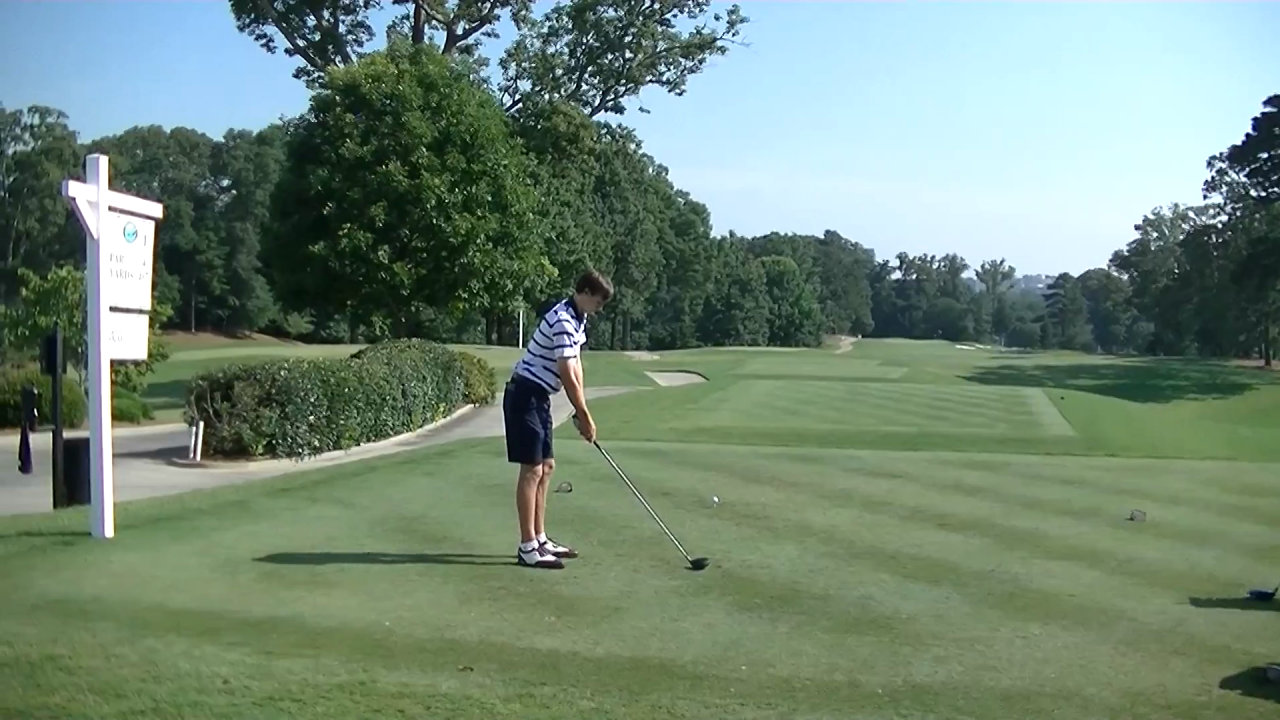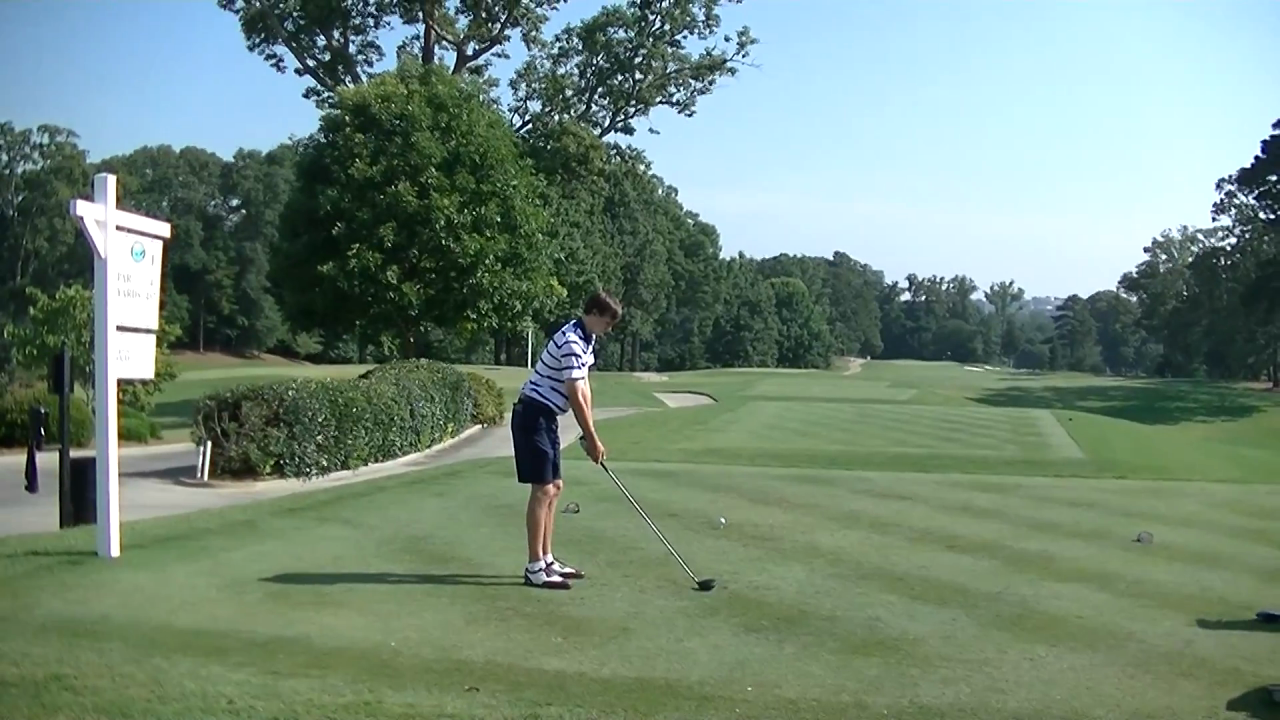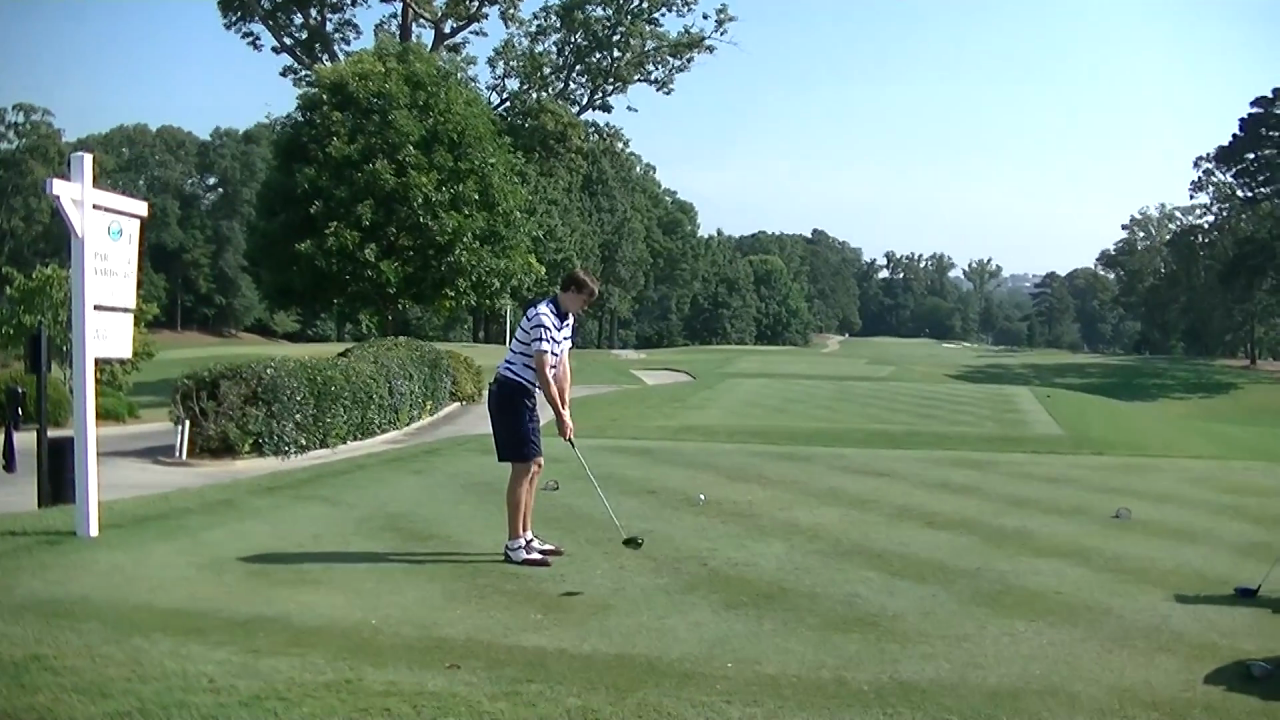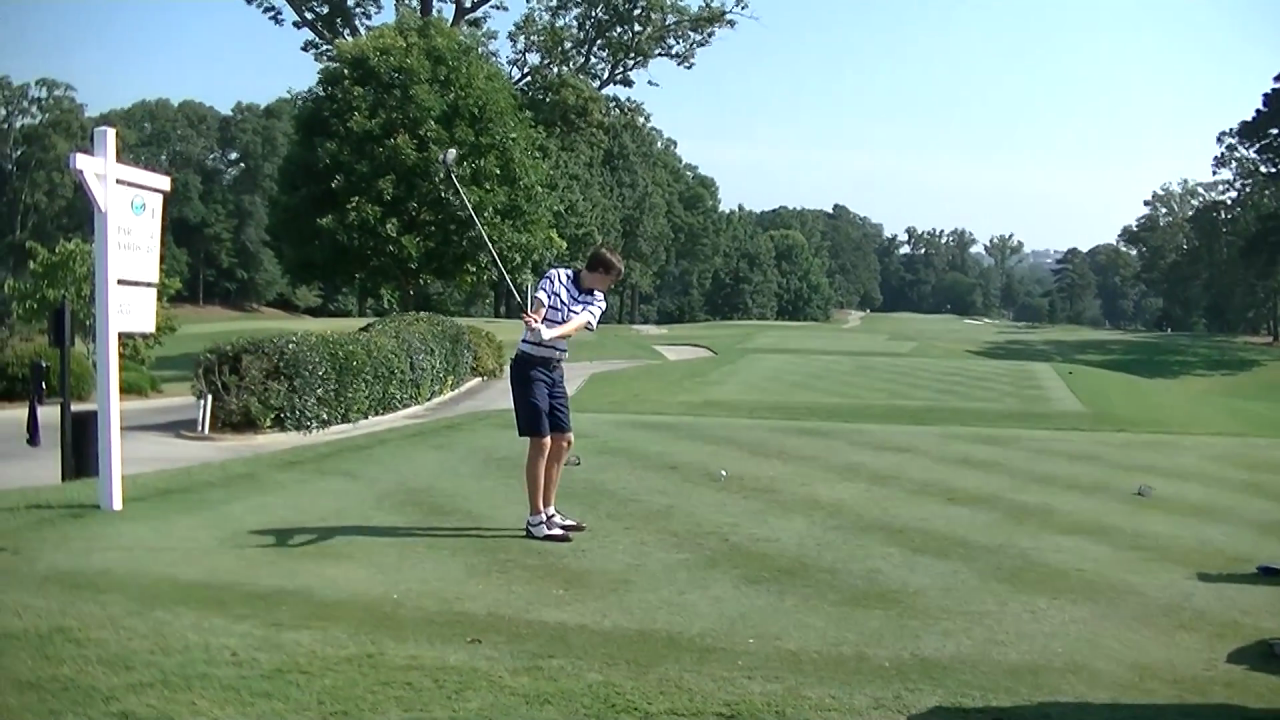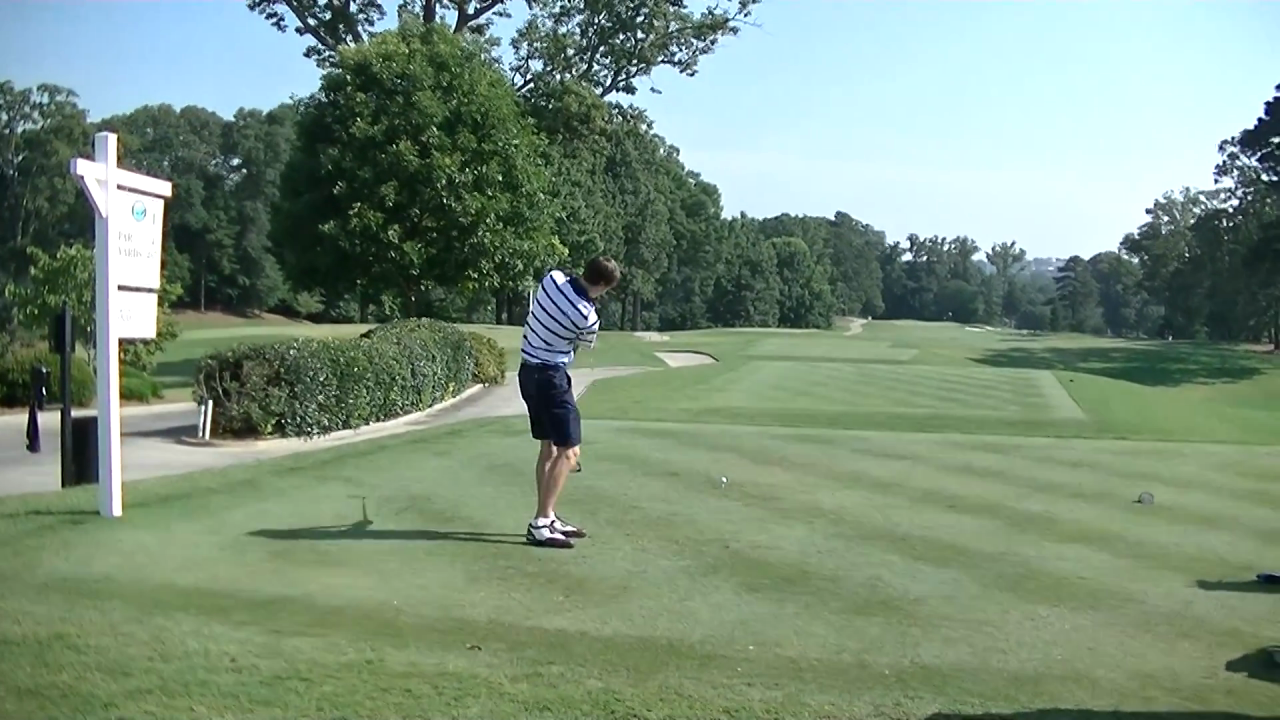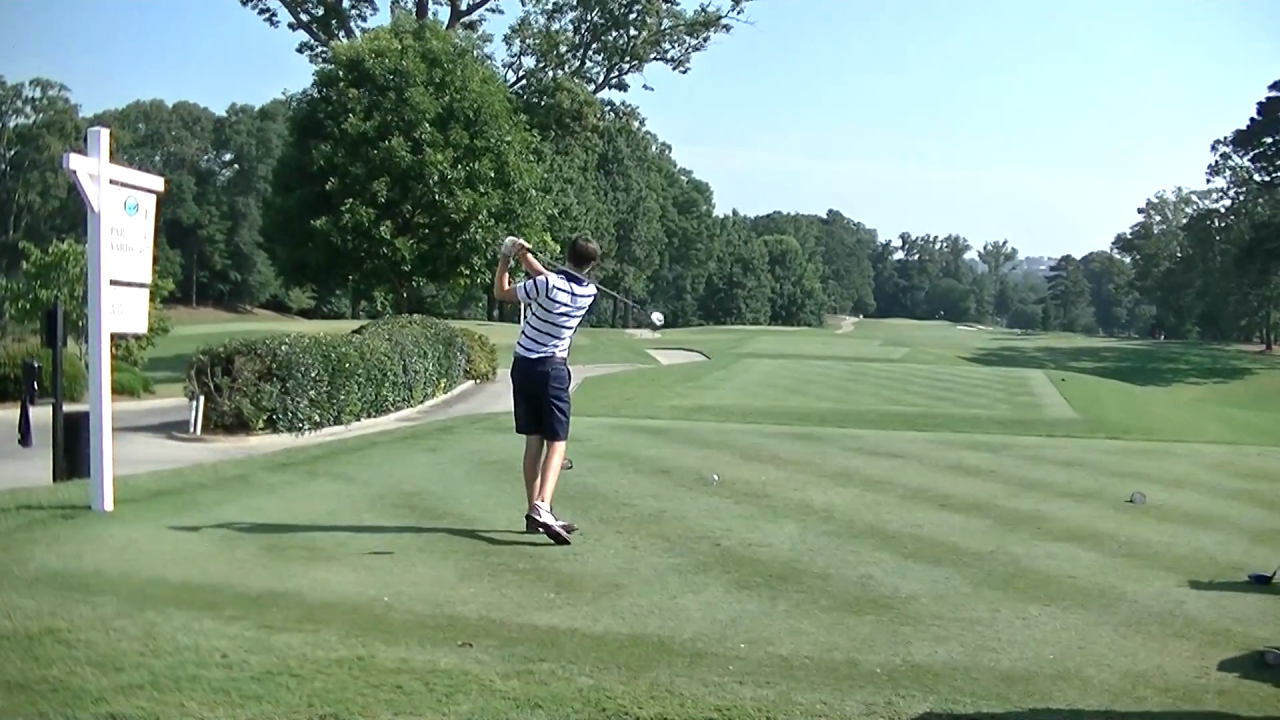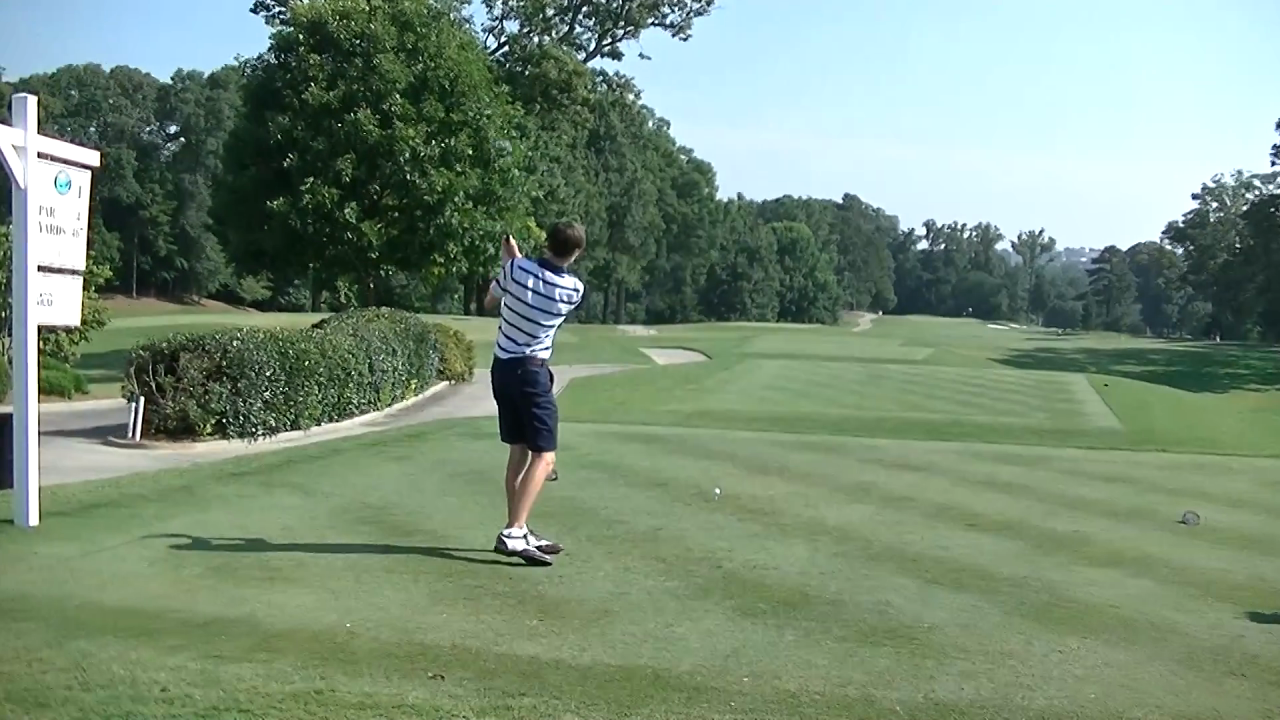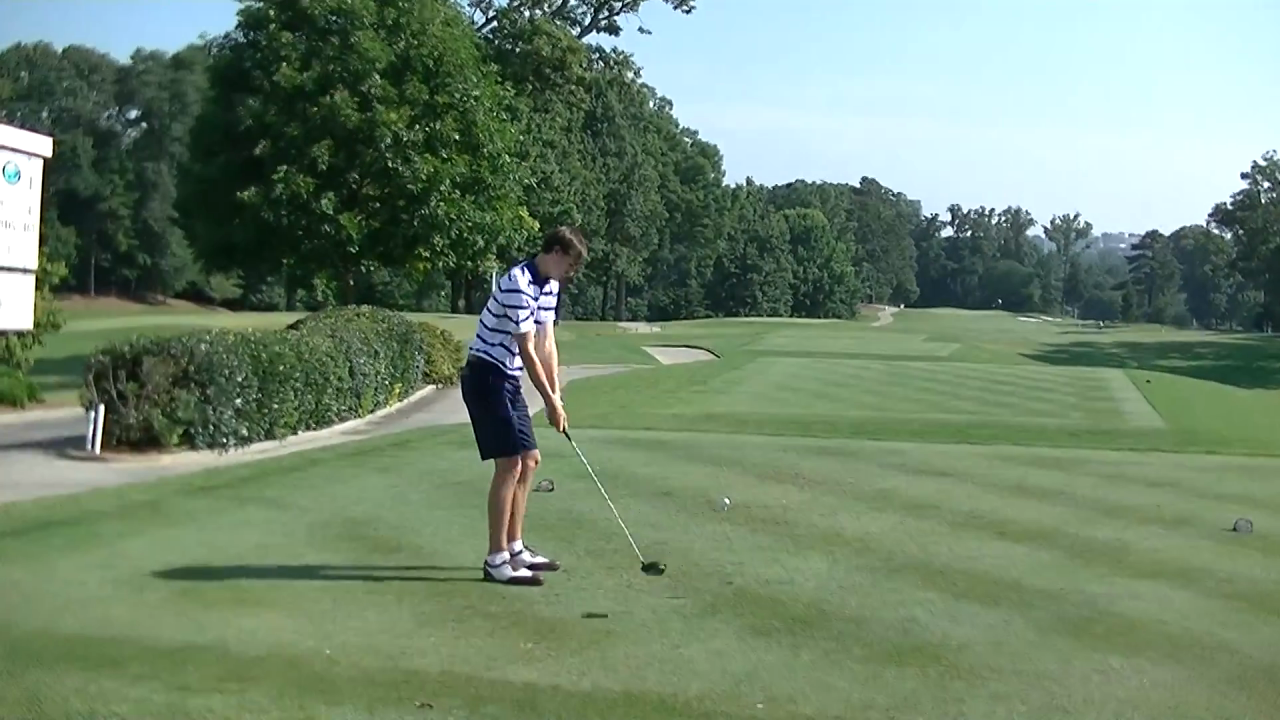
dt=0.5s
person 1, frame 1
left shoulder: (577, 317)
right shoulder: (562, 320)
left elbow: (576, 366)
right elbow: (567, 377)
left wrist: (581, 412)
right wrist: (585, 416)
left hip: (538, 396)
right hip: (525, 395)
left knee: (546, 467)
right knee: (532, 469)
left ankle: (539, 538)
right ankle: (527, 547)
person 1, frame 2
left shoulder: (586, 338)
right shoulder: (571, 342)
left elbow: (585, 387)
right elbow: (575, 398)
left wrist: (589, 434)
right wrist: (593, 439)
left hip: (546, 417)
right hip: (533, 416)
left knee: (554, 487)
right knee: (543, 489)
left ankle: (546, 559)
right ankle: (534, 567)
person 1, frame 3
left shoulder: (566, 319)
right shoulder: (543, 316)
left elbow: (563, 366)
right elbow: (542, 372)
left wrist: (566, 409)
right wrist: (560, 415)
left hip: (525, 395)
right hip: (509, 393)
left knee: (535, 465)
right knee: (522, 467)
left ankle: (526, 536)
right ankle: (515, 545)
person 1, frame 4
left shoulder: (597, 301)
right shoulder: (556, 278)
left elbow: (574, 326)
right elbow: (534, 317)
left wrist: (548, 333)
right wrist: (535, 323)
left hip: (554, 369)
right hip: (529, 366)
left knee: (563, 441)
right knee: (541, 442)
left ankle: (548, 511)
right ankle: (536, 520)
person 1, frame 5
left shoulder: (554, 278)
right shoulder: (587, 317)
left hip: (531, 371)
right hip: (550, 377)
left knee: (550, 446)
right knee: (569, 451)
left ankle: (547, 517)
right ankle: (539, 524)
person 1, frame 6
left shoulder: (546, 285)
right shoulder: (590, 292)
left elbow: (501, 292)
left wrist: (507, 257)
right wrist: (525, 257)
left hip: (522, 366)
right hip: (552, 369)
left knee: (533, 441)
right knee: (556, 443)
left ankle: (535, 511)
right ankle: (541, 507)
person 1, frame 7
left shoulder: (515, 270)
right shoulder: (574, 289)
left elbow: (491, 301)
left hip: (502, 368)
right hip: (531, 372)
left knee: (519, 451)
right knee: (544, 456)
left ankle: (517, 531)
right ankle: (513, 533)
person 1, frame 8
left shoulder: (550, 287)
right shoulder: (517, 283)
left elbow: (546, 339)
right elbow: (525, 350)
left wrist: (556, 392)
right wrist: (551, 401)
left hip: (511, 380)
right hip: (486, 375)
left knee: (528, 460)
right knee: (510, 463)
left ankle: (514, 547)
